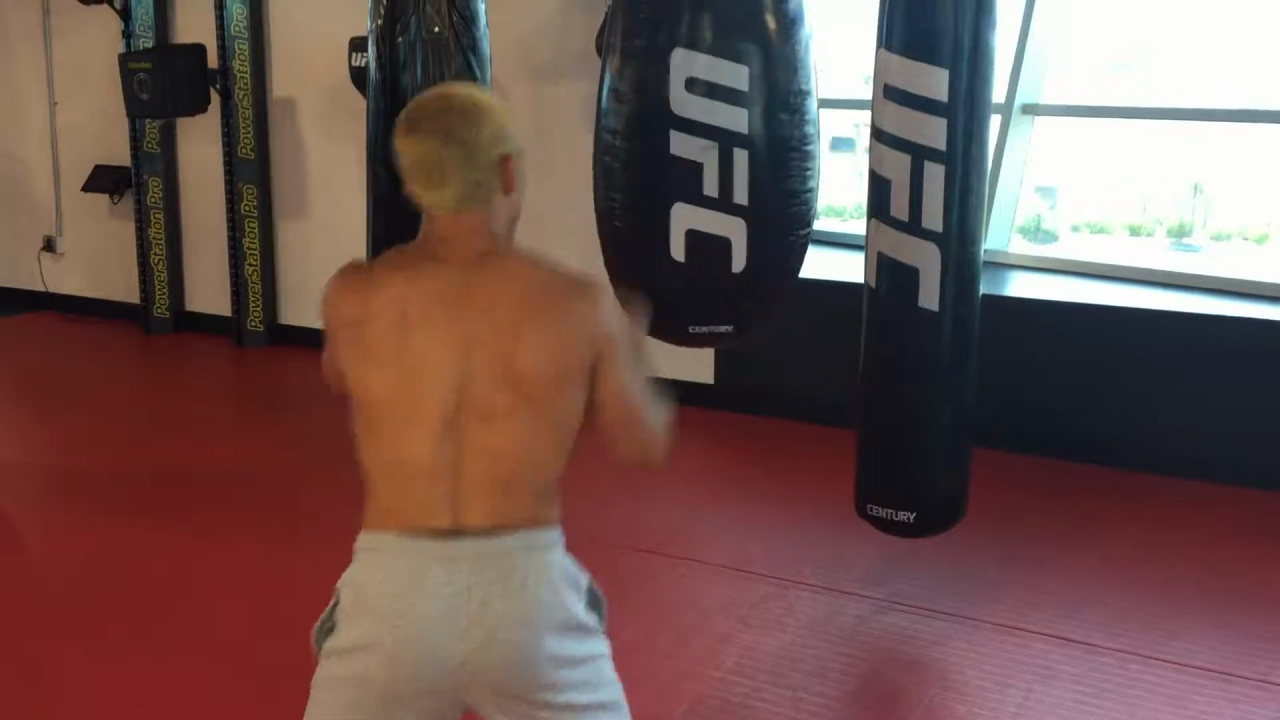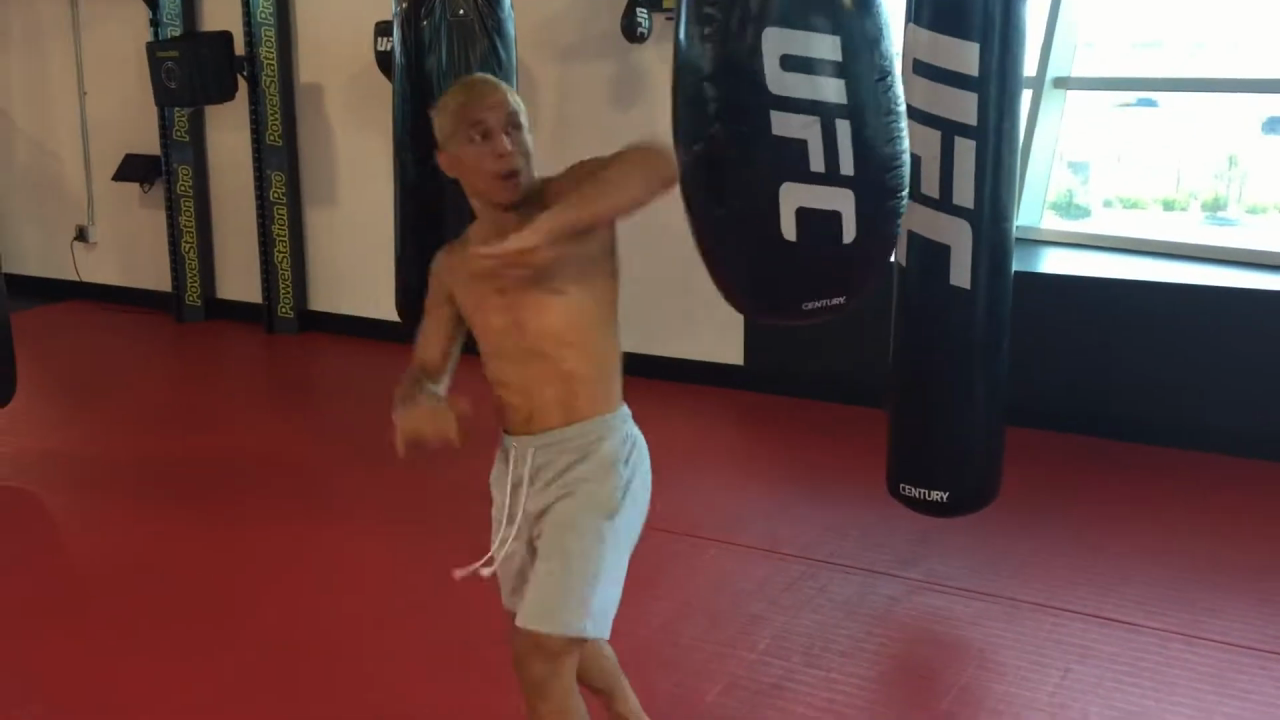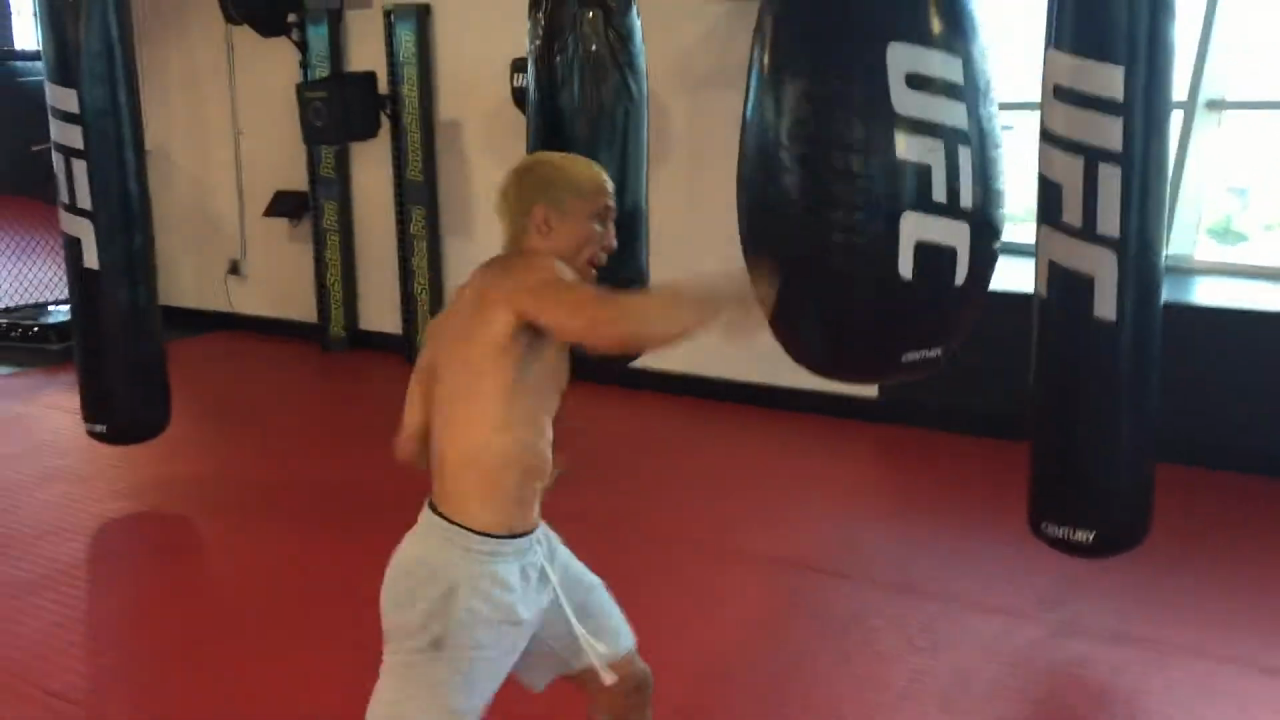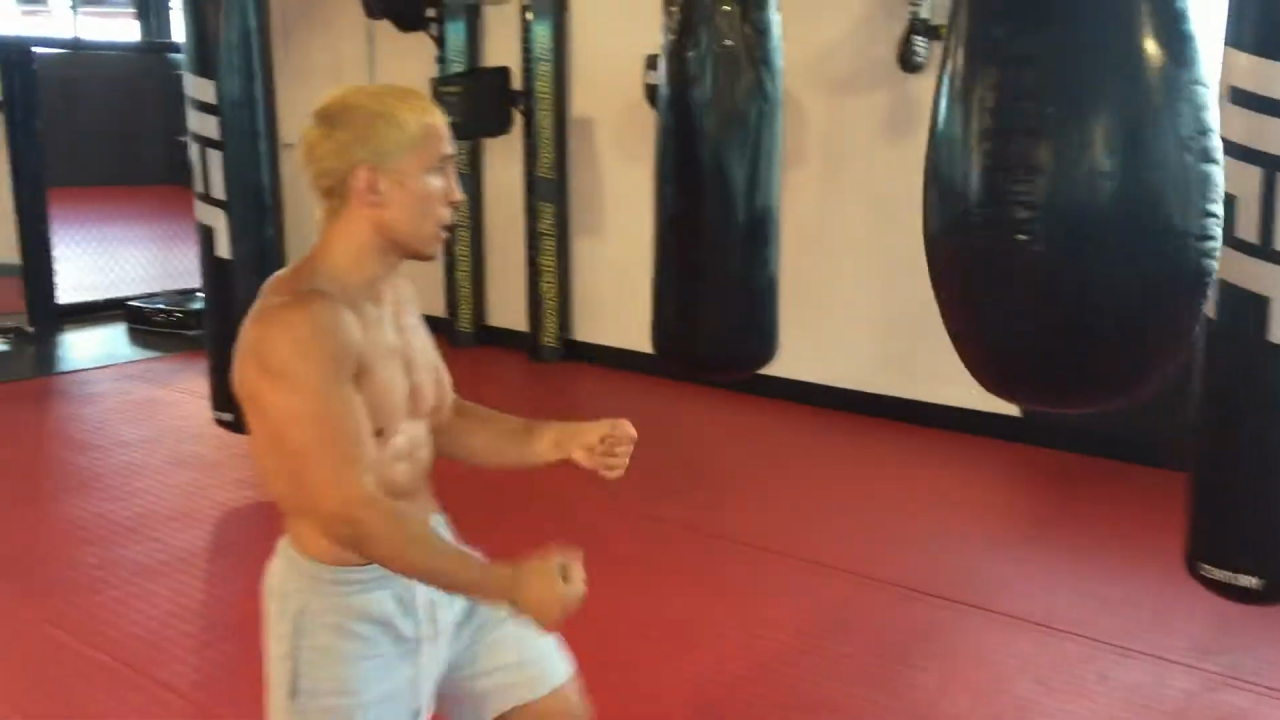
dt=1s
person 1, frame 1
left shoulder: (352, 294)
right shoulder: (578, 303)
right elbow: (643, 446)
right wrist: (628, 351)
left hip: (394, 591)
right hip: (527, 590)
person 1, frame 2
left shoulder: (576, 203)
right shoulder: (452, 264)
left elbow: (660, 164)
right elbow: (425, 373)
left wrist: (548, 226)
right wrist: (414, 407)
left hip: (598, 459)
right hip: (519, 464)
left knee: (542, 665)
right knee: (561, 631)
person 1, frame 3
left shoulder: (464, 324)
right shoulder: (527, 278)
left elbow: (411, 446)
right elbow: (618, 324)
right wrist: (734, 293)
left hip: (526, 555)
right hip: (460, 573)
person 1, frame 4
left shoulder: (391, 291)
right shoulder: (298, 327)
right elbow: (350, 515)
left wrist: (563, 442)
right wrist: (509, 584)
left hip: (433, 575)
right hip: (340, 603)
